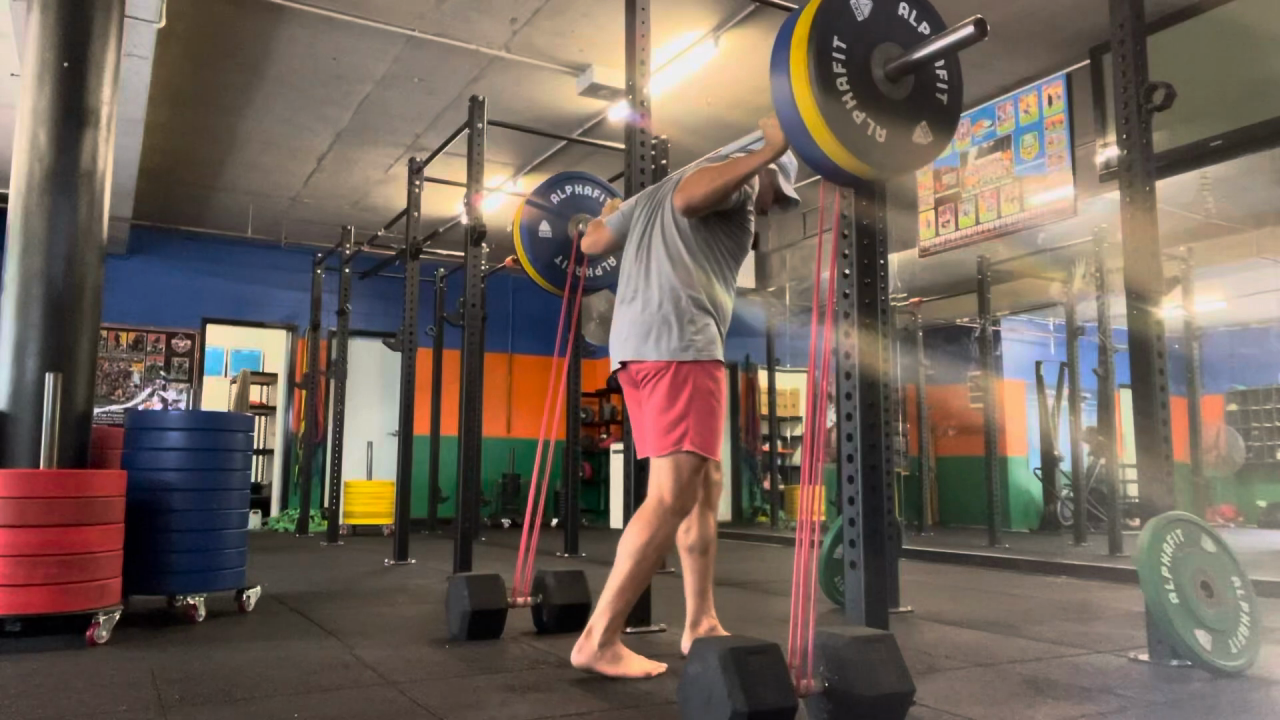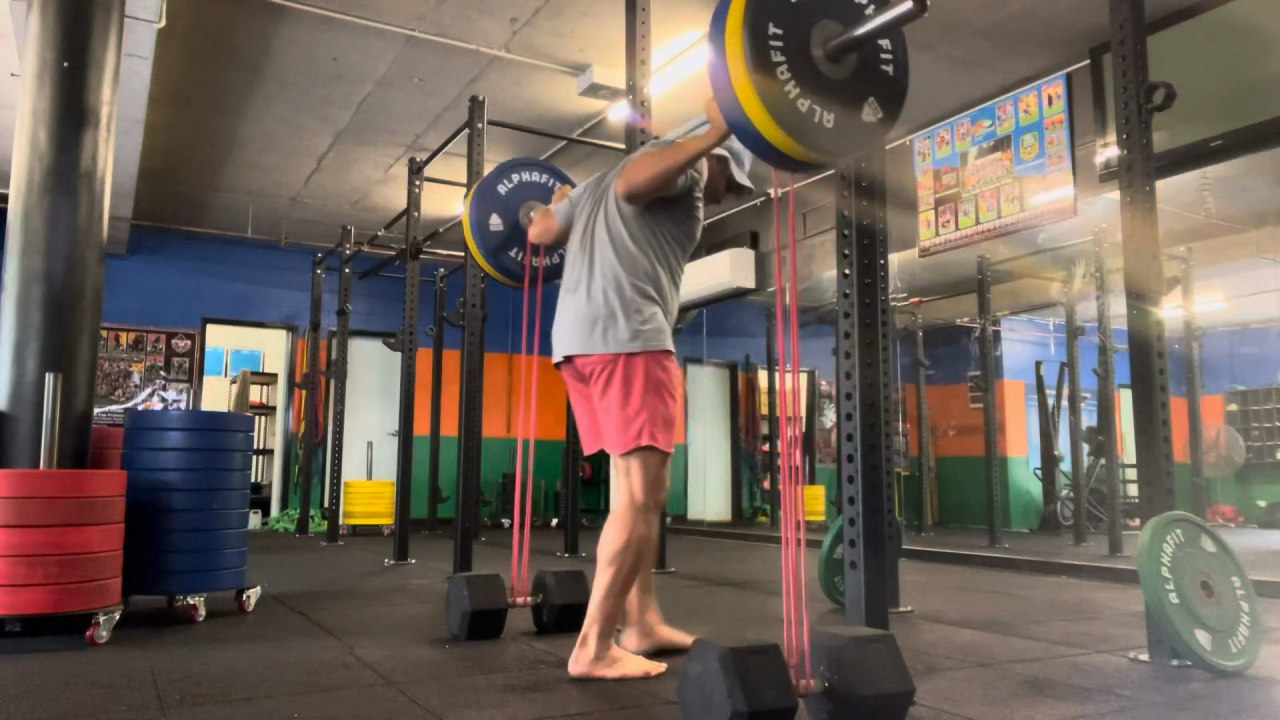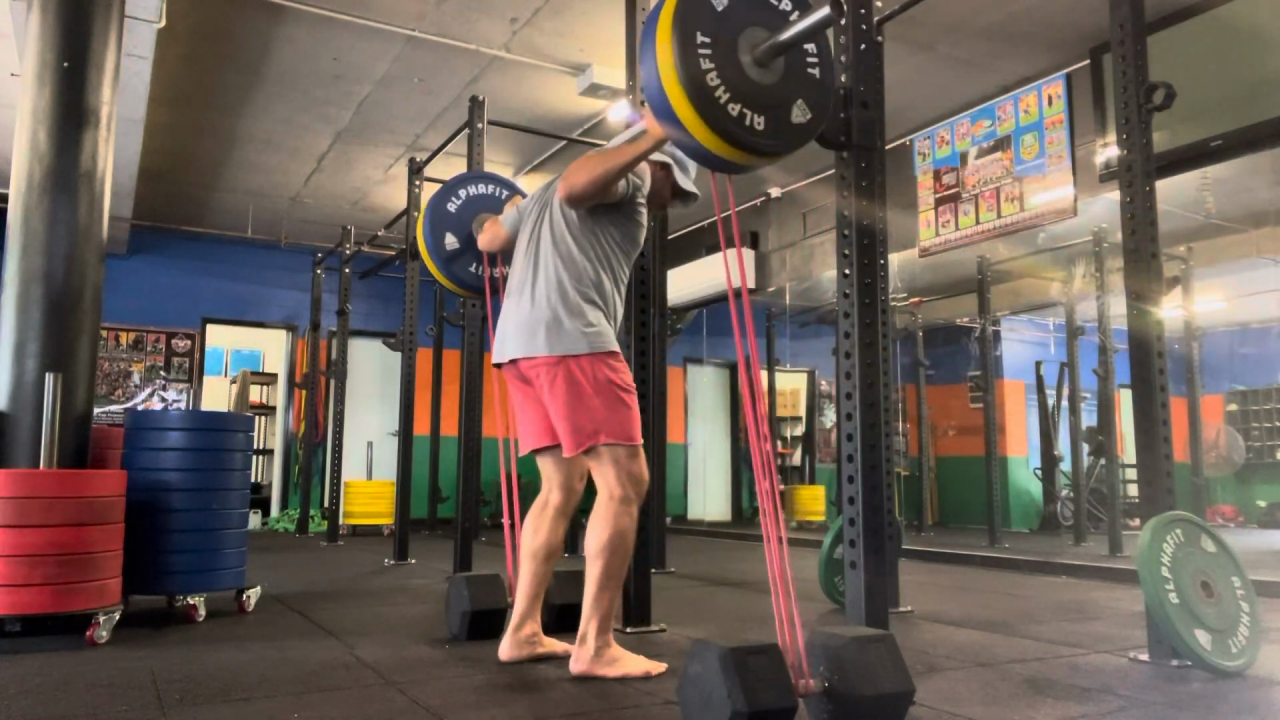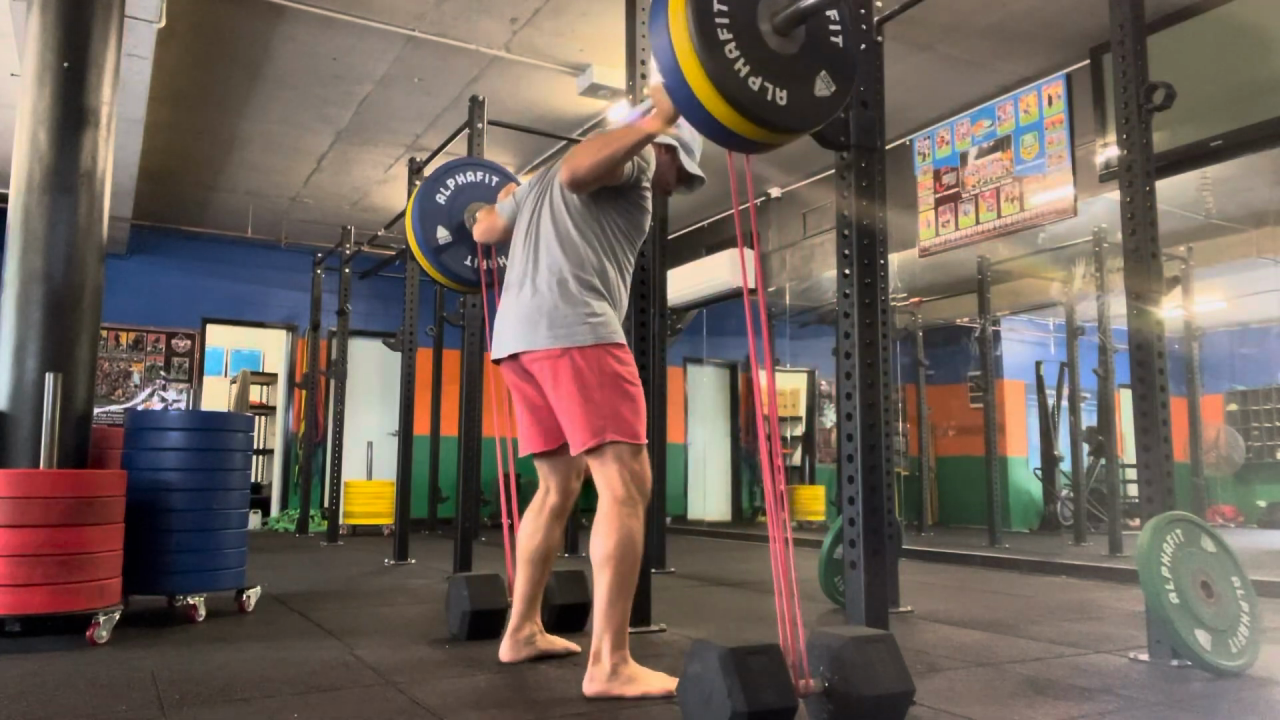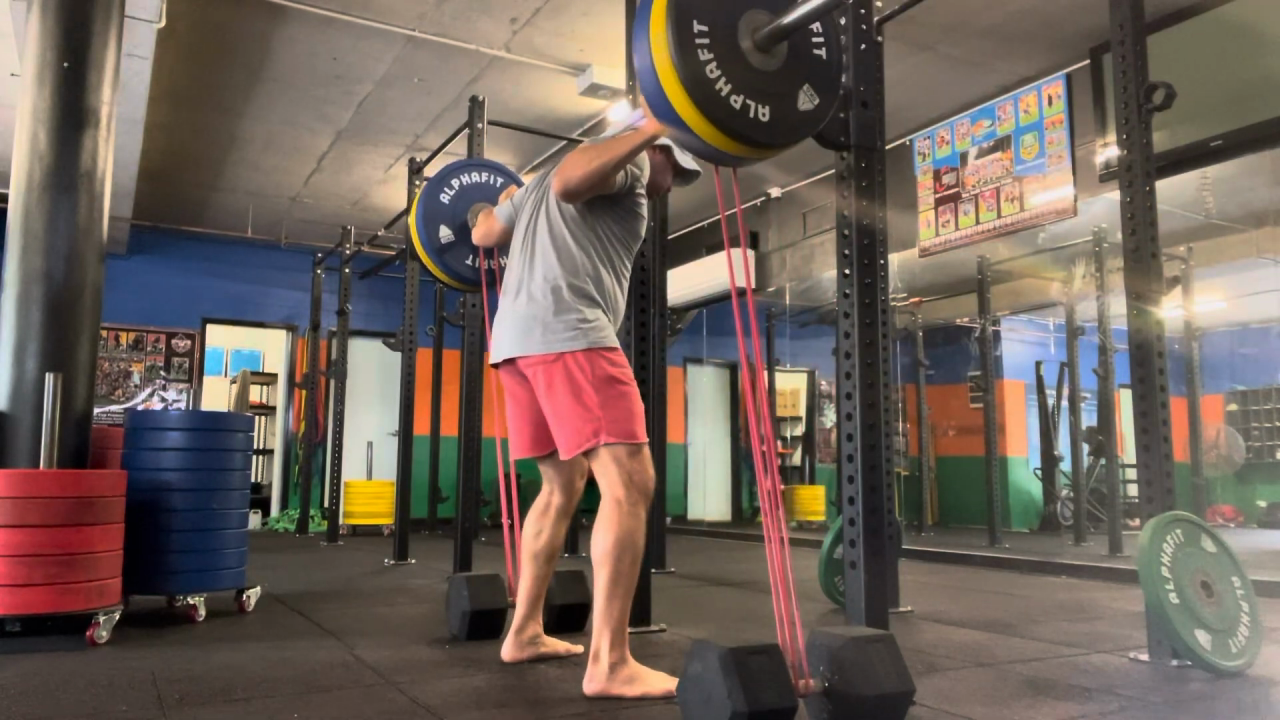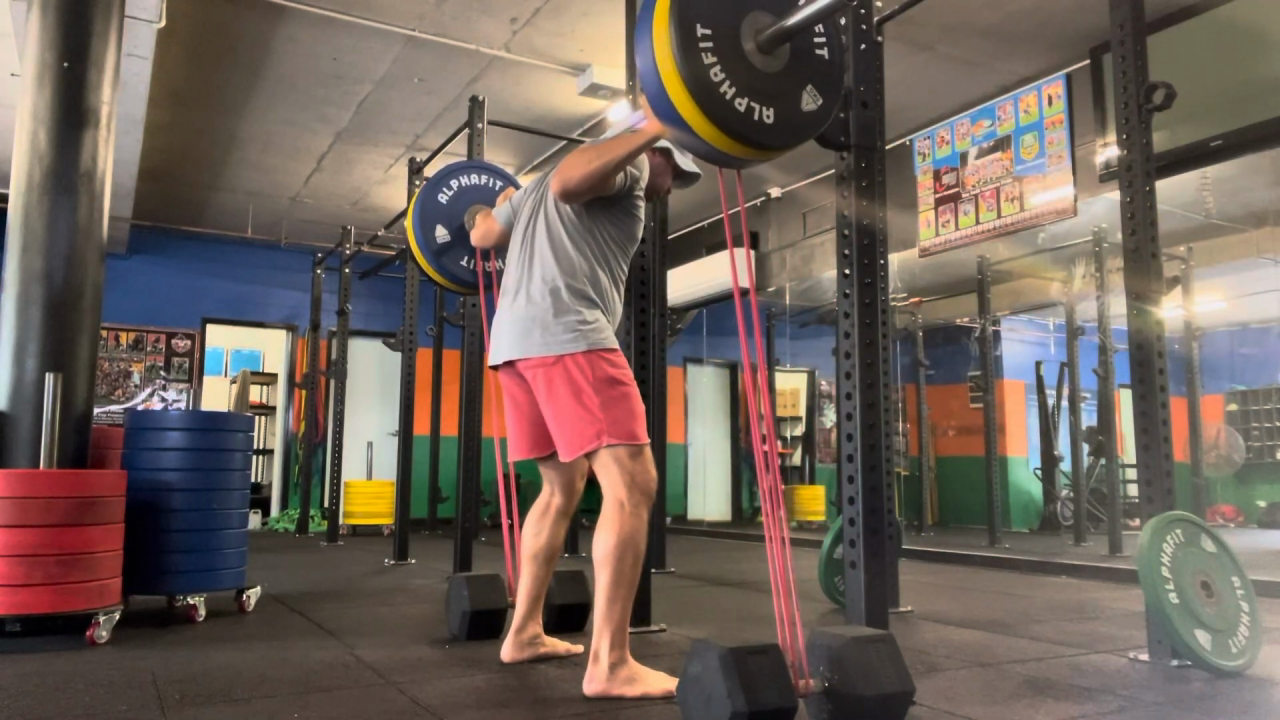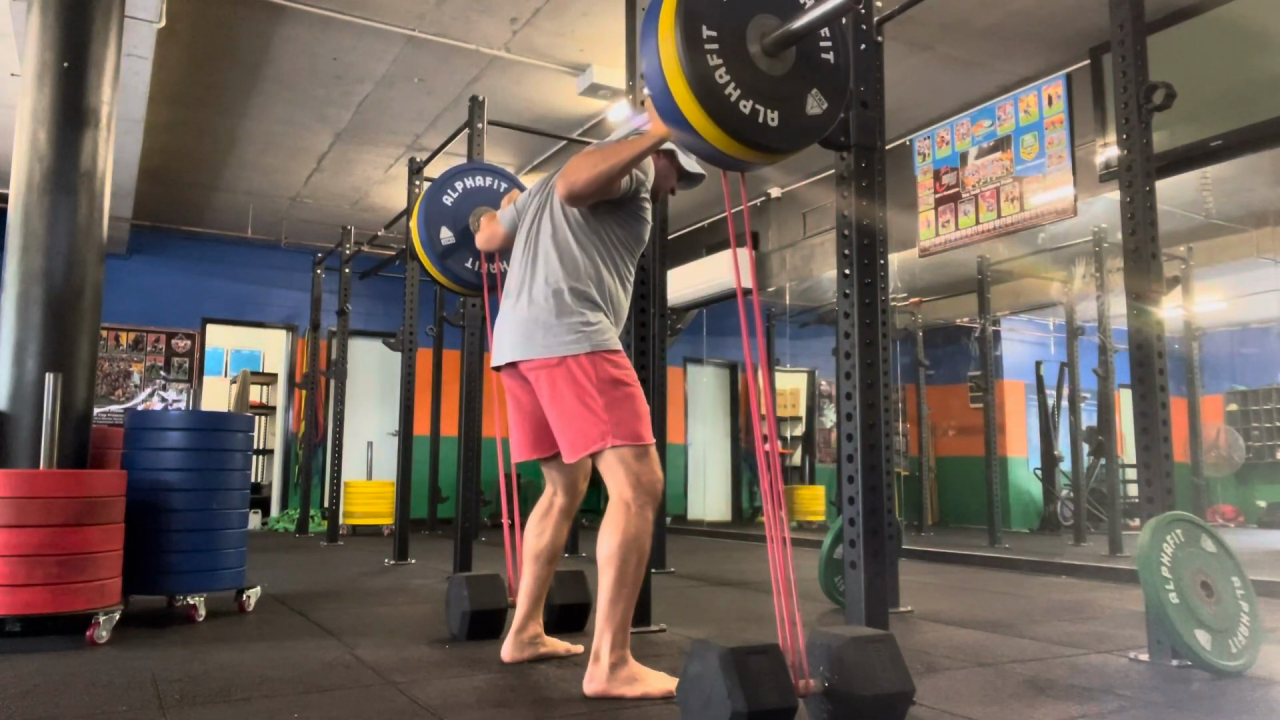
dt=0.7s
person 1, frame 1
left shoulder: (654, 193)
right shoulder: (738, 176)
left elbow: (592, 242)
right elbow: (691, 197)
left wrist: (611, 214)
right wrist: (773, 149)
left hip: (638, 346)
right hip: (678, 345)
left knee: (704, 486)
right knee: (673, 496)
left ankle: (701, 625)
right ankle: (599, 641)
person 1, frame 2
left shoulder: (599, 181)
right shoulder: (688, 162)
left elbow: (540, 231)
right elbow: (633, 183)
left wrist: (560, 201)
right wrist: (716, 130)
left hip: (579, 339)
right hip: (627, 335)
left knee: (641, 486)
right knee: (642, 491)
left ankle: (640, 620)
right ankle: (595, 647)
person 1, frame 3
left shoulder: (545, 196)
right shoulder: (631, 172)
left elbow: (489, 241)
right elbow: (574, 185)
left wrist: (508, 214)
right wrist: (655, 136)
left hip: (521, 341)
right hip: (573, 338)
left knee: (563, 486)
right knee: (622, 481)
left ankle: (522, 630)
right ankle: (593, 644)
person 1, frame 4
left shoulder: (542, 181)
right shoulder: (637, 154)
left elbow: (485, 230)
right elbow: (576, 170)
left wrist: (507, 199)
right wrist: (660, 117)
left hip: (520, 335)
right hip: (575, 329)
left knee: (560, 486)
right knee: (626, 484)
left ankle: (522, 630)
right ankle: (609, 664)
person 1, frame 5
left shoulder: (539, 184)
right shoulder: (628, 158)
left elbow: (483, 233)
right elbow: (568, 180)
left wrist: (504, 201)
right wrist: (652, 126)
left hip: (519, 337)
right hip: (568, 333)
left knee: (563, 483)
right knee: (629, 481)
left ankle: (525, 631)
right ankle: (610, 663)
person 1, frame 6
left shoulder: (536, 187)
right shoulder: (629, 160)
left elbow: (482, 235)
right elbow: (567, 182)
left wrist: (502, 202)
right wrist: (654, 127)
left hip: (517, 338)
right hip: (566, 334)
left knee: (563, 485)
right knee: (632, 484)
left ankle: (525, 631)
right ankle: (609, 664)
person 1, frame 7
left shoulder: (541, 188)
right shoulder: (635, 162)
left elbow: (487, 237)
right elbow: (573, 184)
left wrist: (509, 203)
right wrist: (659, 129)
left hip: (519, 339)
right hip: (569, 336)
left knee: (566, 486)
right knee: (638, 484)
left ankle: (525, 631)
right ankle: (610, 664)
